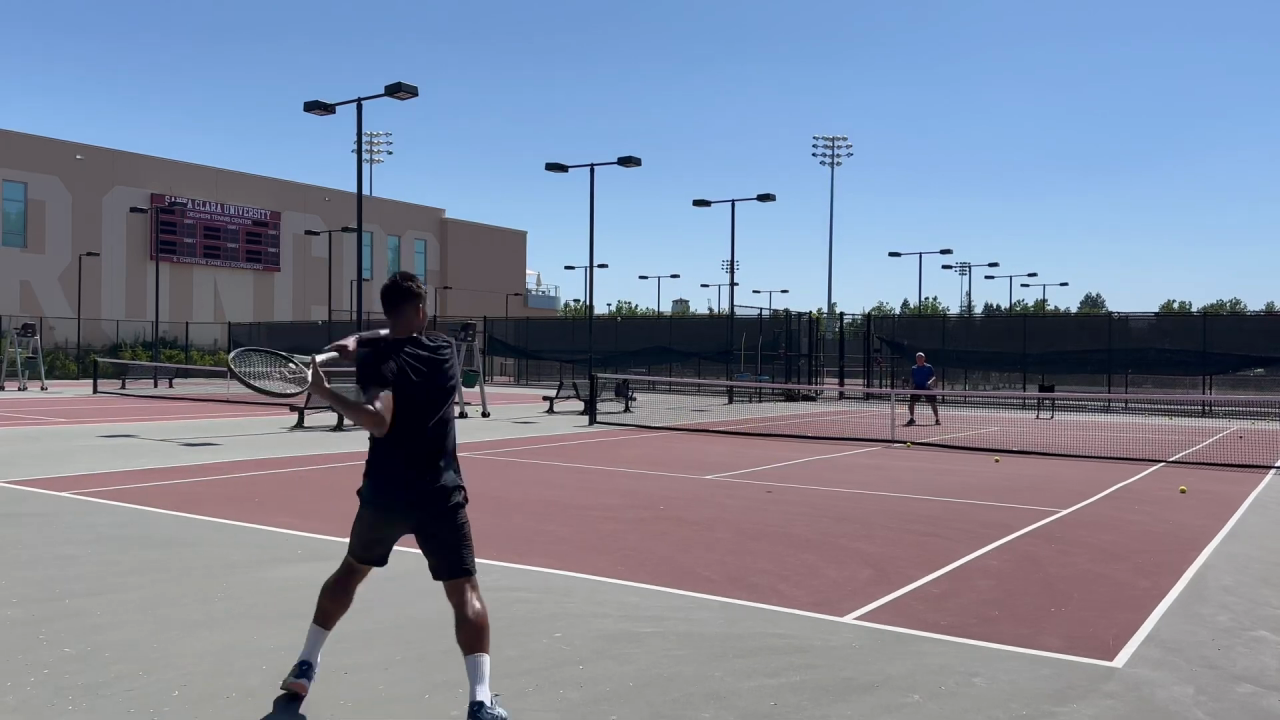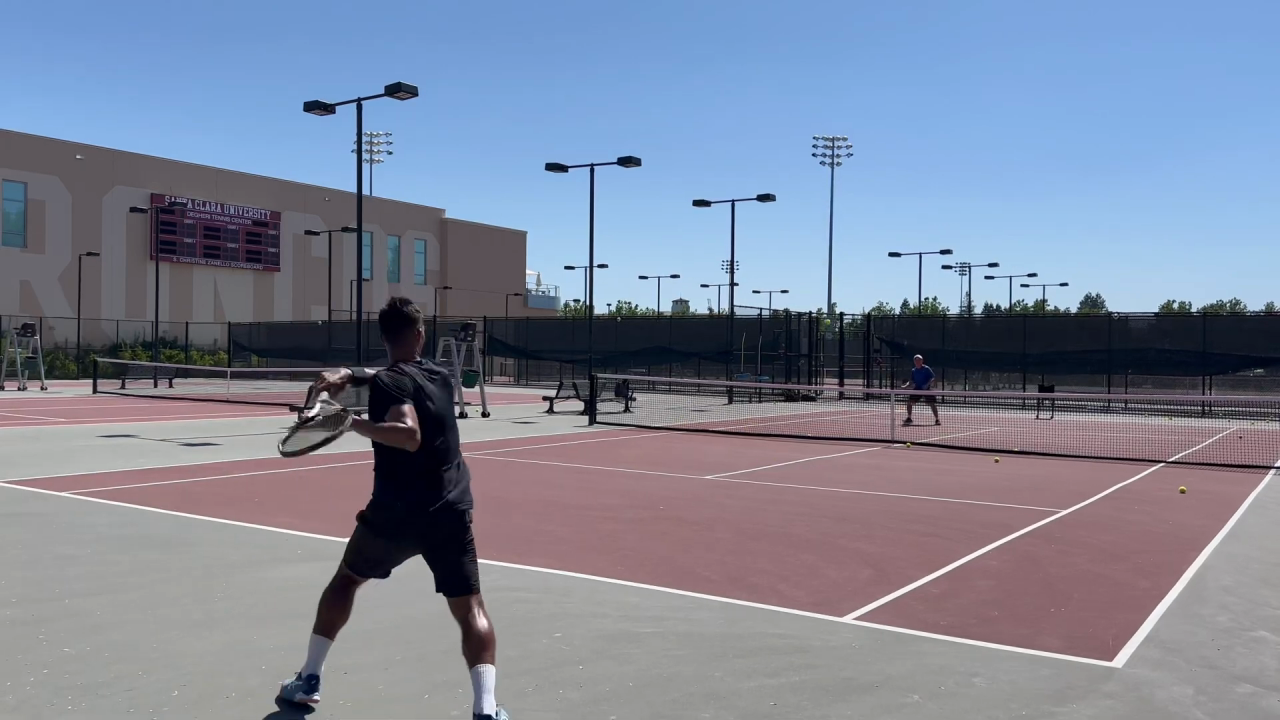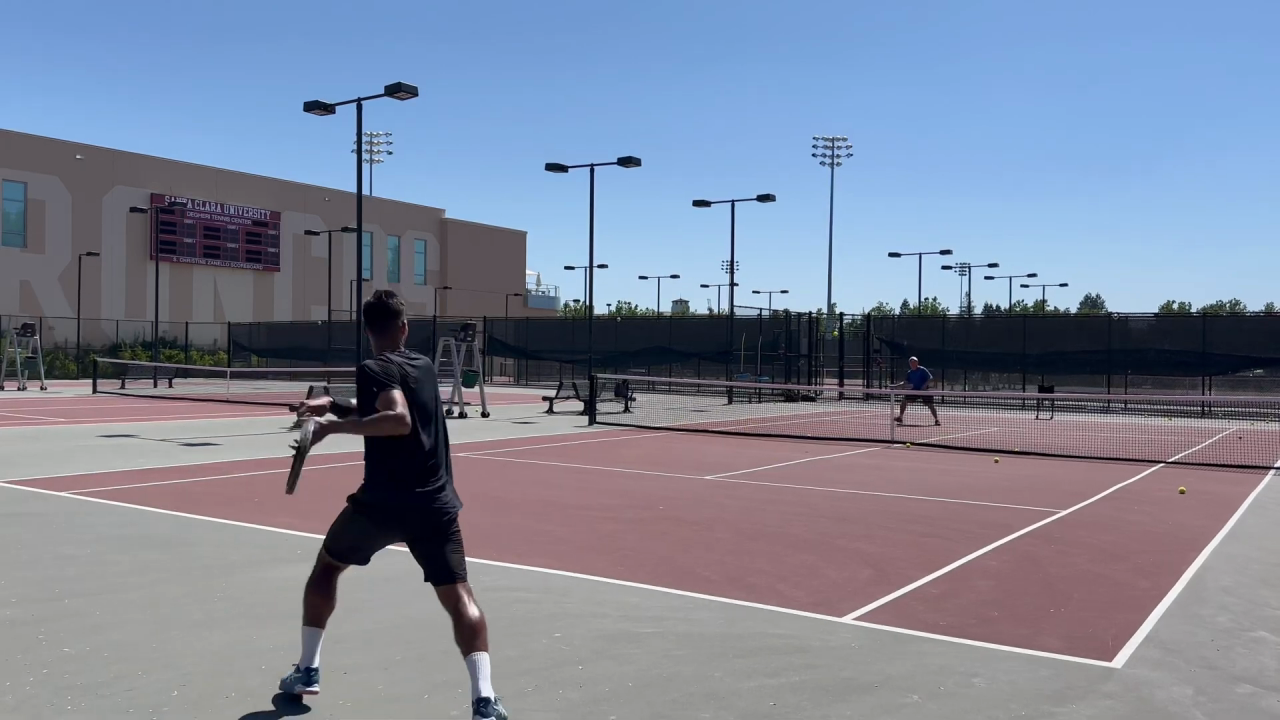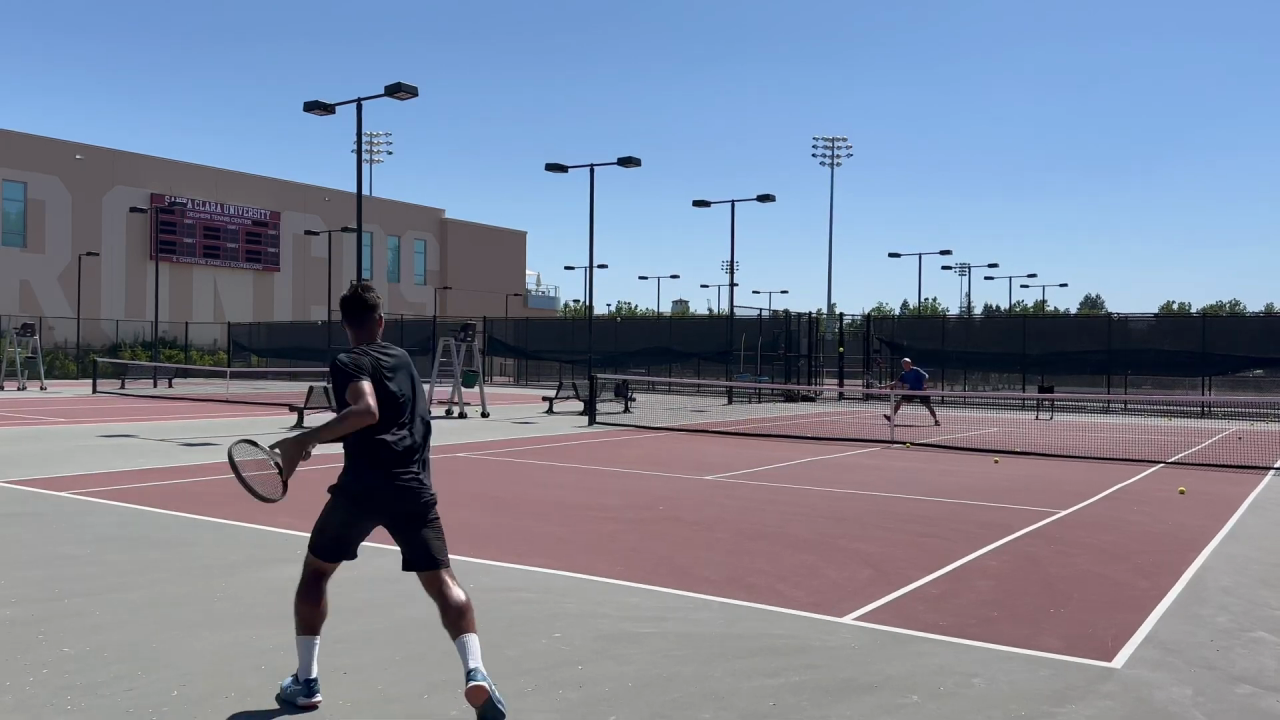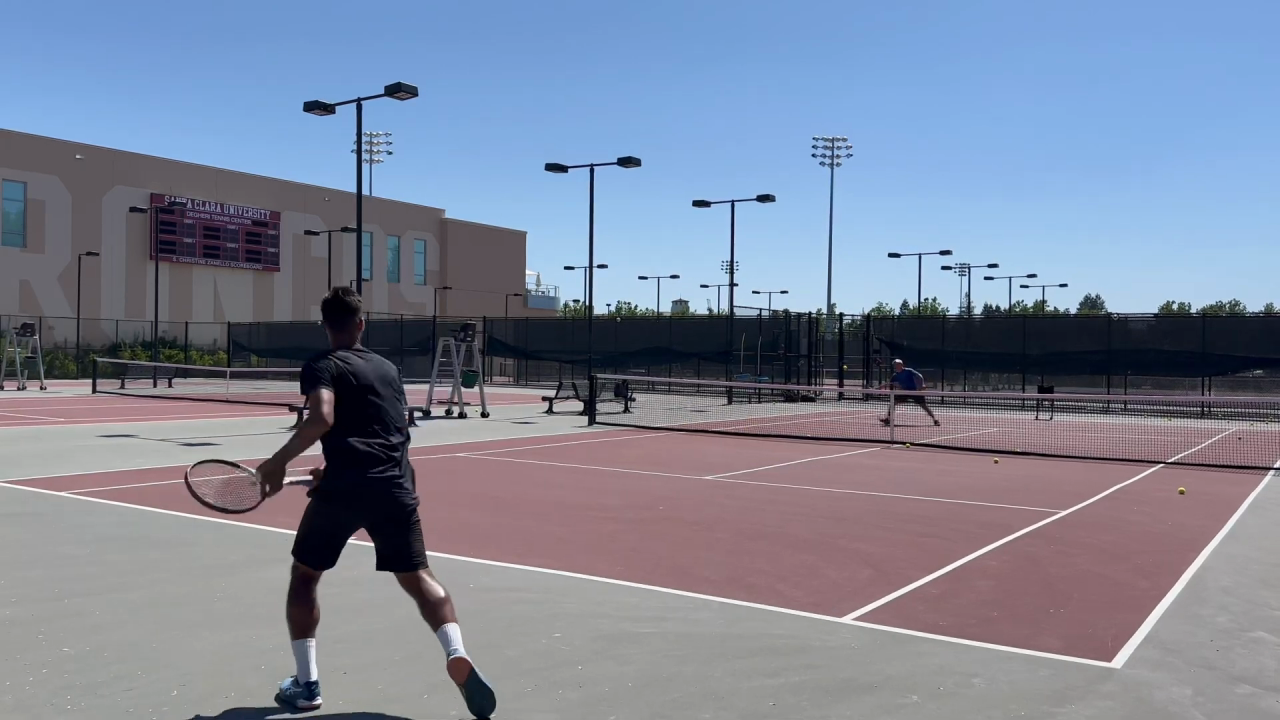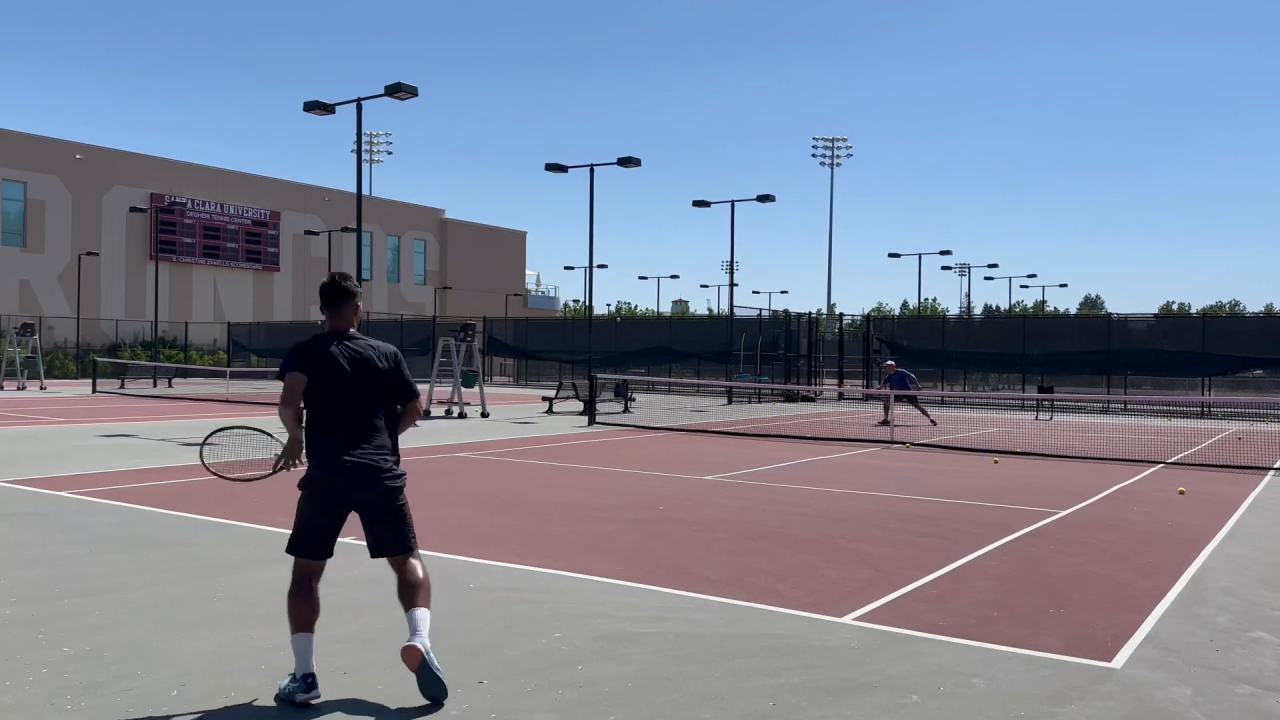
dt=0.1s
person 1, frame 1
left shoulder: (377, 359)
right shoulder: (443, 350)
left elbow: (378, 422)
left wrist: (327, 394)
right wrist: (356, 342)
left hip: (384, 495)
right hip: (440, 497)
left knee: (351, 571)
right knee: (464, 594)
left ankle: (305, 666)
person 1, frame 2
left shoulder: (389, 382)
right shoulder: (441, 375)
left elbow: (408, 436)
left wrist: (356, 424)
right wrist: (349, 375)
left hip: (393, 516)
right hip: (450, 517)
left knee: (346, 581)
right knee: (470, 608)
left ankle: (308, 679)
person 1, frame 3
left shoulder: (376, 371)
right shoulder: (423, 367)
left elbow: (398, 420)
left wrist: (337, 425)
right wrist: (335, 405)
left hip: (382, 503)
right hip: (436, 505)
left knee: (326, 568)
right knee: (459, 597)
left ankle: (306, 670)
person 1, frame 4
left shoulder: (349, 362)
right shoulder: (402, 359)
left elbow: (367, 411)
left wrist: (304, 441)
right wrist: (322, 439)
left hip: (362, 487)
right hip: (414, 489)
left knee: (315, 571)
right knee: (442, 582)
left ankle: (307, 680)
right ankle: (476, 676)
person 1, frame 5
left shoulder: (321, 366)
right shoulder: (387, 368)
left elbow: (322, 418)
left wrist: (278, 461)
left hip: (341, 489)
right hip: (394, 489)
left knee: (303, 577)
right knee: (419, 580)
left ankle: (305, 683)
right ankle: (457, 656)
person 1, frame 6
left shoulder: (307, 351)
right shoulder: (386, 353)
left elbow: (290, 403)
right elbow: (413, 411)
left wrist: (295, 442)
left hip: (326, 477)
right hip: (381, 476)
left knee: (306, 573)
right knee: (408, 566)
left ankle: (305, 676)
right ankle: (418, 644)
